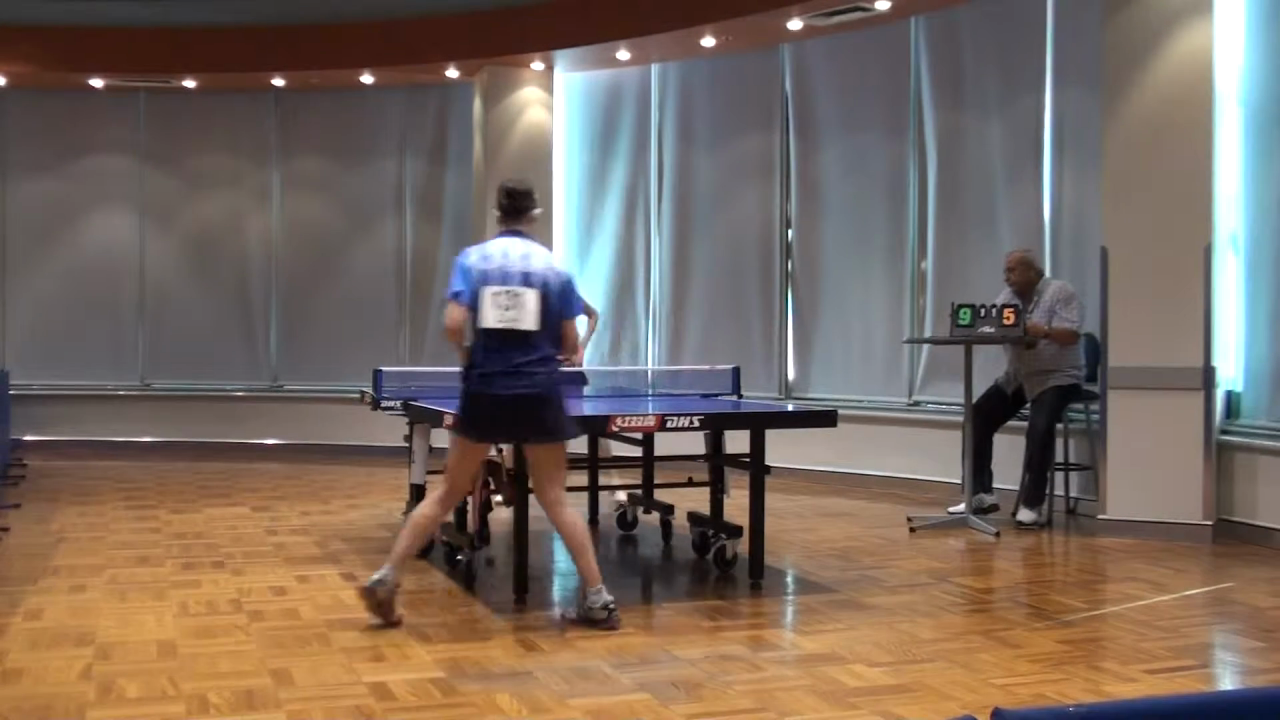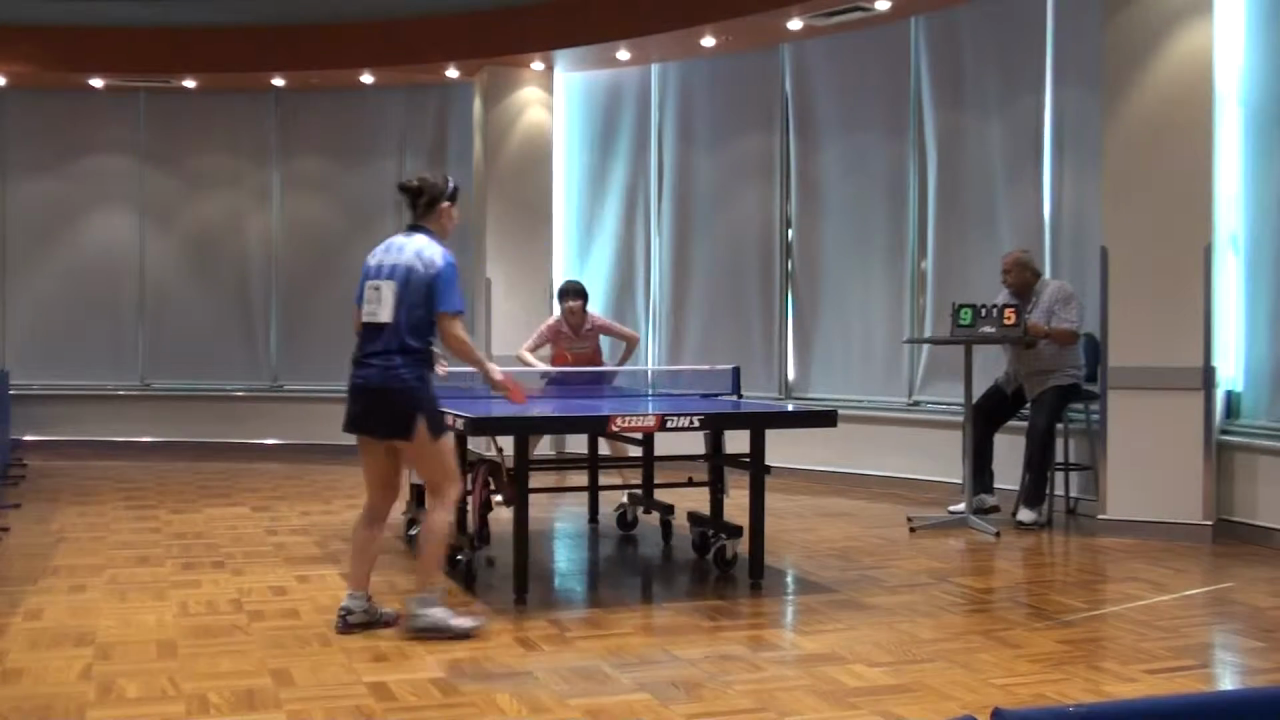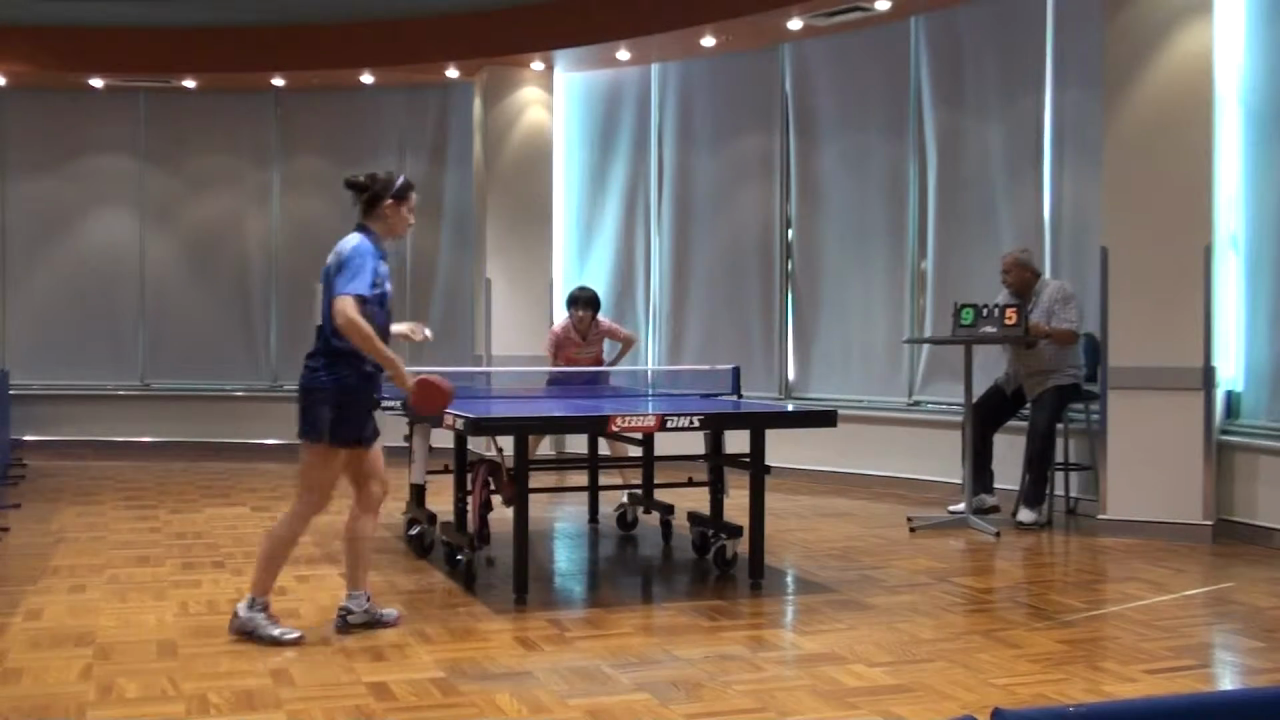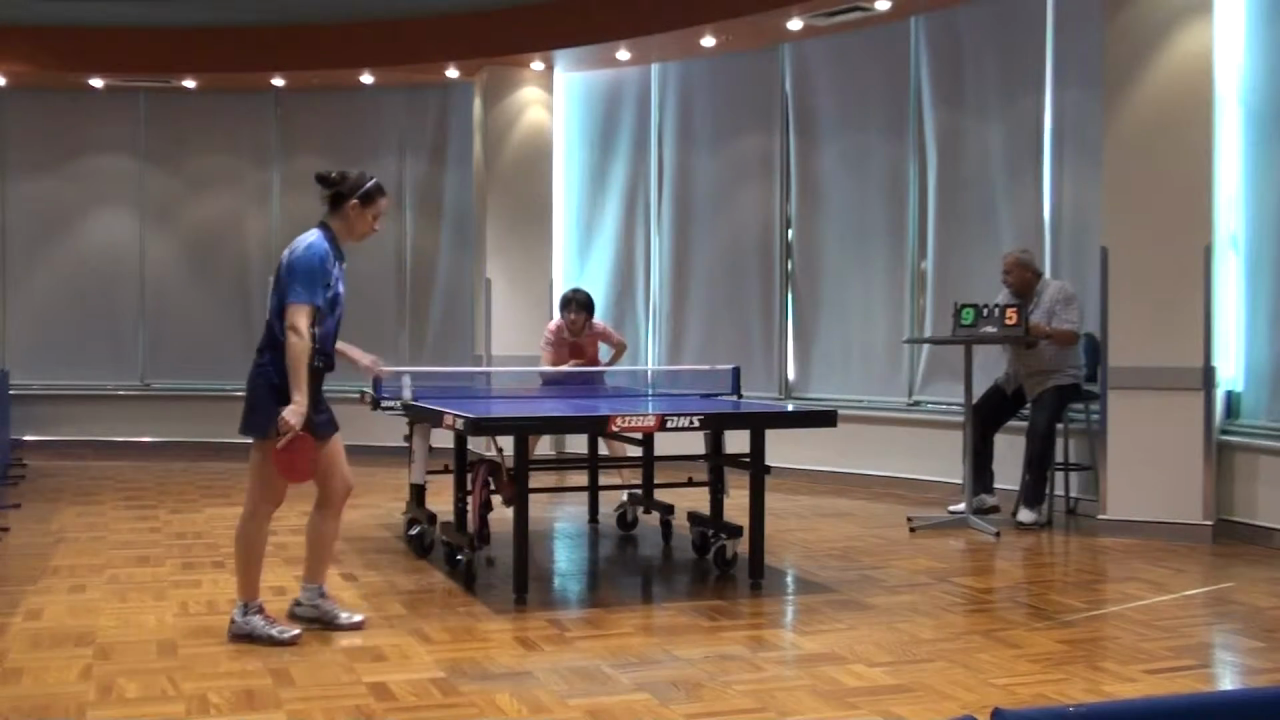
dt=0.3s
person 1, frame 1
left shoulder: (470, 258)
right shoulder: (553, 266)
left elbow: (450, 325)
right elbow: (569, 342)
left wrist: (464, 345)
right wrist: (555, 354)
left hip: (483, 392)
right hip: (536, 393)
left knee: (448, 493)
right knee: (554, 499)
left ankle: (384, 580)
right ankle: (597, 599)
person 1, frame 2
left shoulder: (379, 253)
right shoulder: (438, 260)
left elbow: (361, 322)
right elbow: (451, 334)
right wrist: (488, 369)
left hip: (367, 383)
right hip: (405, 384)
left knee: (379, 500)
right knee: (445, 492)
left ankle: (356, 604)
right ankle: (427, 605)
person 1, frame 3
left shoulder: (365, 251)
right shoulder: (360, 251)
right elbow: (348, 319)
left wrist: (397, 330)
right wrist: (398, 370)
left hip: (349, 391)
right hip: (336, 390)
left knee: (373, 492)
right knee: (308, 505)
left ankle: (357, 603)
right ankle: (251, 609)
person 1, frame 4
left shoulder: (326, 251)
right shoulder: (313, 250)
right elbow: (295, 329)
left wrist: (350, 353)
right wrist: (297, 400)
left hip: (299, 390)
right hip: (280, 389)
left knee: (338, 487)
right knee: (264, 502)
left ankle: (311, 597)
right ankle: (246, 613)
person 2, frame 1
left shoulder: (1061, 292)
right shoulder: (1007, 296)
left elbow: (1072, 335)
left wrist: (1044, 331)
left hip: (1057, 378)
right hip: (1017, 377)
left knee: (1039, 428)
right knee: (977, 419)
left ankle: (1032, 504)
right ankle: (982, 494)
person 2, frame 2
left shoulder: (1059, 292)
right shoulder: (1007, 297)
left elbow: (1071, 335)
left wrist: (1044, 331)
left hip: (1057, 378)
right hip: (1017, 377)
left knee: (1039, 428)
right knee: (977, 418)
left ankle: (1033, 504)
right ankle: (983, 494)
person 2, frame 3
left shoulder: (1059, 292)
right shoulder: (1006, 297)
left elbow: (1071, 335)
left wrist: (1044, 331)
left hip: (1057, 378)
right hip: (1017, 377)
left knee: (1040, 427)
right knee: (977, 418)
left ankle: (1033, 504)
right ankle: (983, 494)
person 2, frame 4
left shoulder: (1060, 292)
right shoulder: (1007, 297)
left elbow: (1072, 337)
left wrist: (1045, 332)
left hip: (1057, 378)
right hip: (1017, 377)
left knee: (1040, 428)
right knee: (978, 418)
left ankle: (1033, 504)
right ankle: (983, 494)
